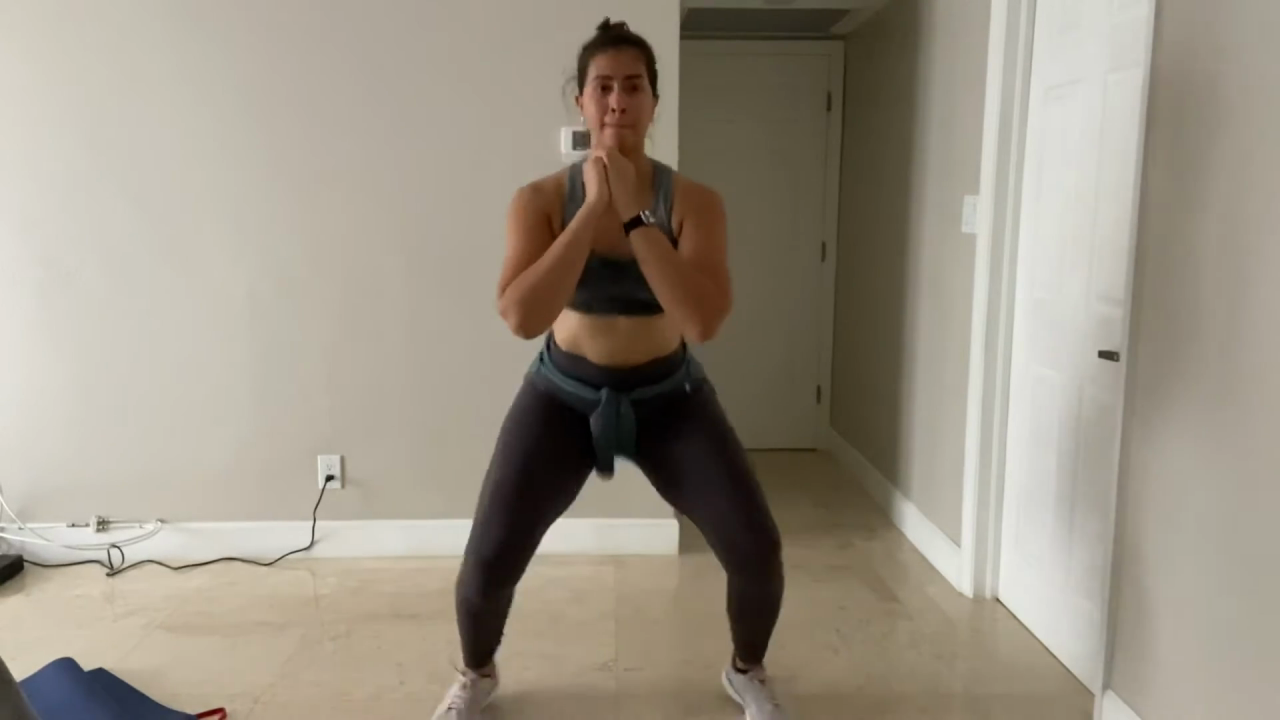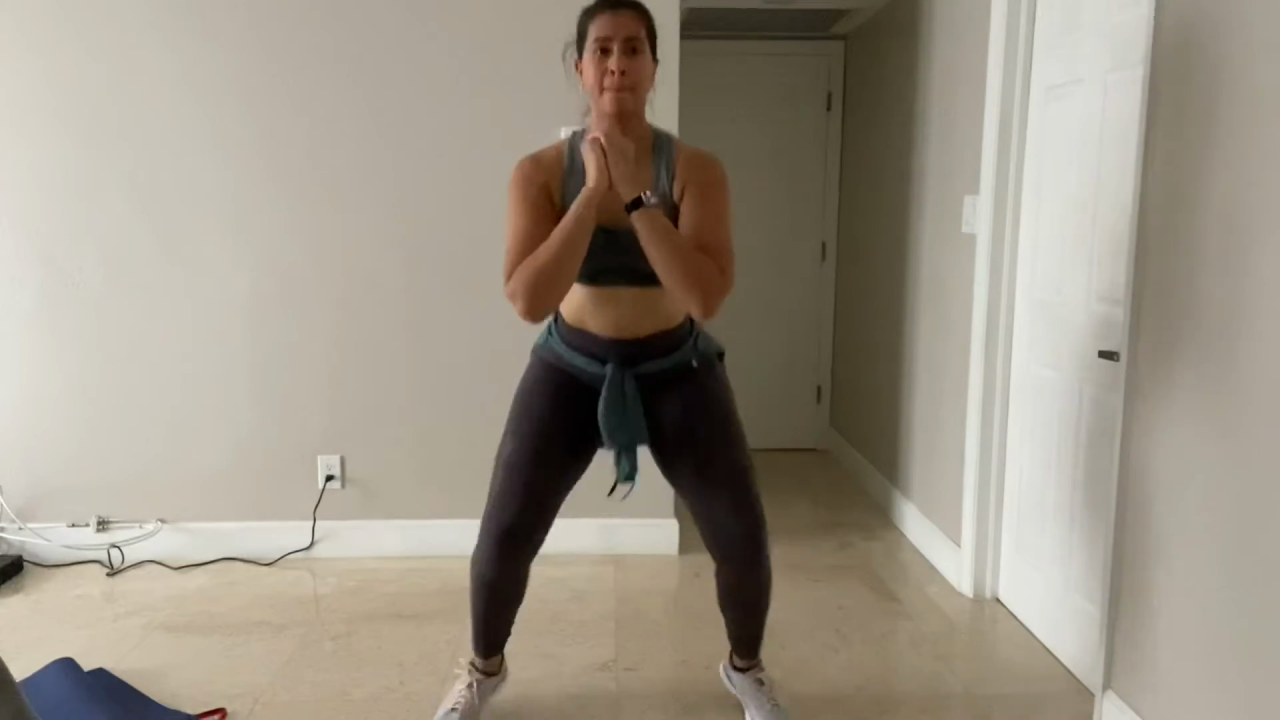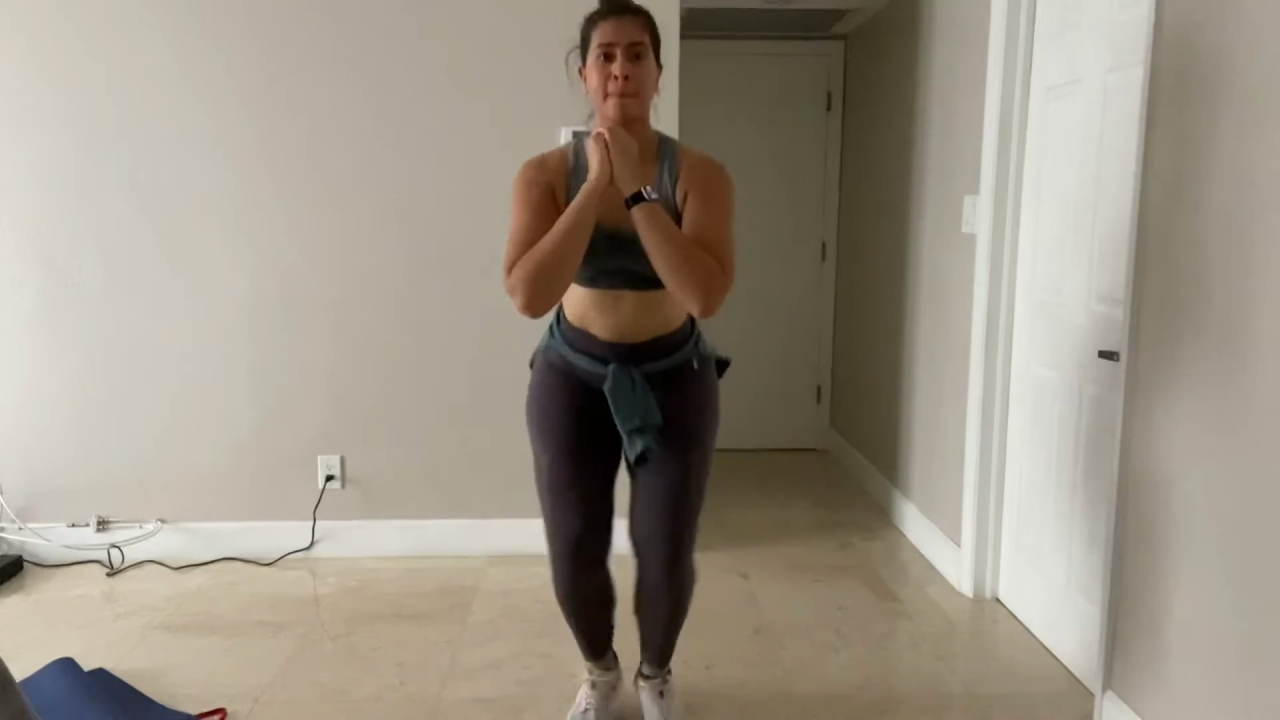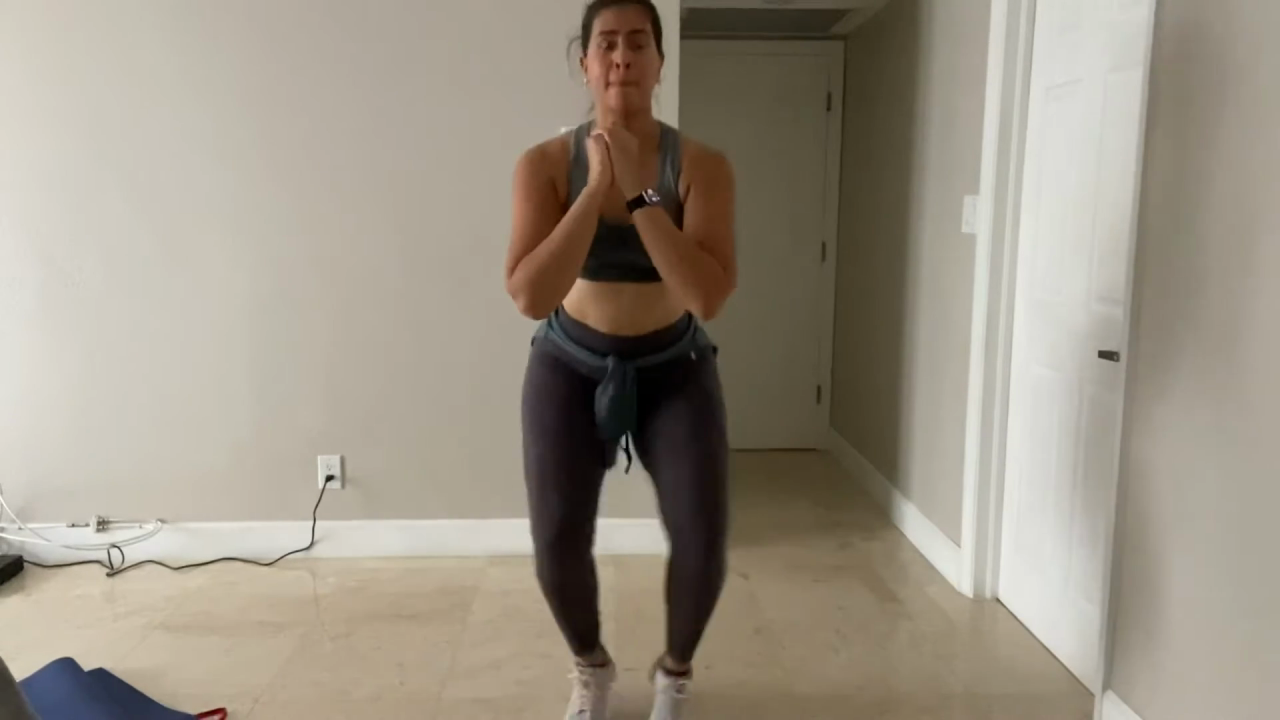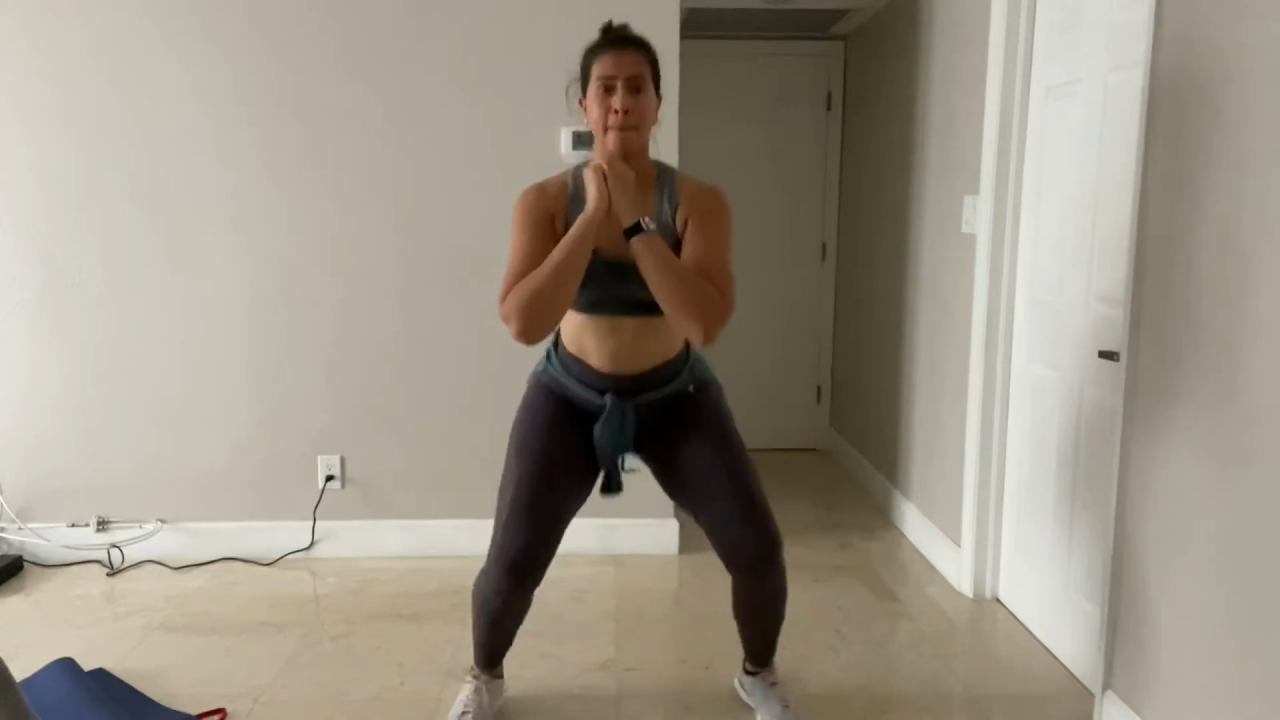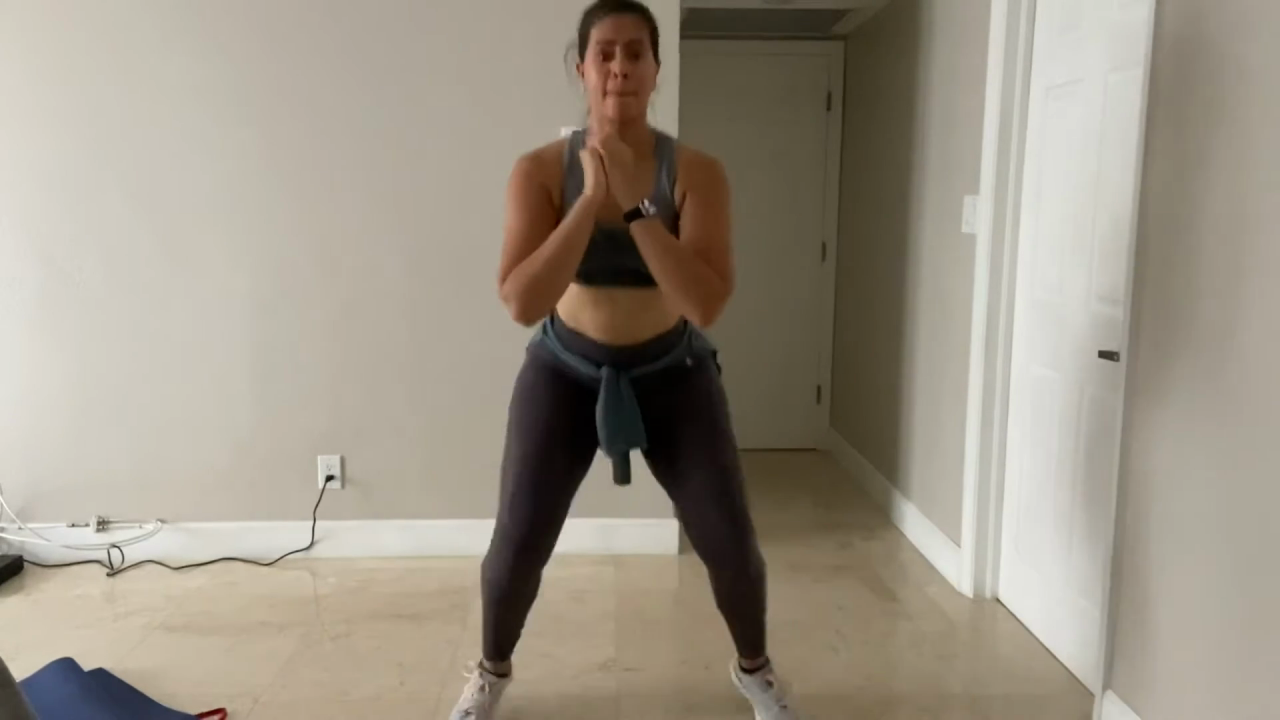
dt=0.2s
person 1, frame 1
left shoulder: (694, 201)
right shoulder: (540, 199)
left elbow: (704, 322)
right elbow: (521, 317)
left wrist: (635, 217)
right wrist: (593, 213)
left hip: (668, 398)
right hip: (563, 397)
left knee: (756, 549)
right knee: (489, 559)
person 1, frame 2
left shoulder: (695, 169)
right shoulder: (540, 171)
left elbow: (707, 298)
right elbow: (528, 301)
left wrist: (636, 193)
right wrist: (595, 192)
left hip: (676, 374)
right hip: (569, 371)
left knee: (742, 541)
right knee: (503, 540)
person 1, frame 3
left shoulder: (698, 172)
right shoulder: (546, 173)
left elbow: (707, 296)
right elbow: (527, 295)
left wrist: (636, 195)
right wrist: (594, 190)
left hip: (672, 374)
right hip: (574, 373)
left knee: (662, 547)
right knee: (578, 550)
person 1, frame 4
left shoulder: (701, 165)
right shoulder: (544, 164)
left elbow: (709, 297)
right elbow: (529, 297)
left wrist: (640, 194)
right wrist: (598, 188)
left hip: (671, 369)
right hip: (571, 368)
left knee: (701, 539)
right knee: (559, 542)
person 1, frame 5
left shoulder: (697, 200)
right shoulder: (544, 201)
left elbow: (706, 325)
right elbow: (523, 322)
left wrist: (634, 223)
right wrist: (592, 217)
left hip: (674, 399)
right hip: (570, 397)
left knee: (757, 548)
right knee: (511, 565)
person 1, frame 6
left shoulder: (695, 171)
right shoulder: (540, 170)
left elbow: (706, 304)
right elbow: (521, 303)
left wrist: (634, 205)
right wrist: (591, 198)
left hip: (670, 375)
right hip: (565, 375)
left knee: (729, 542)
right knee: (518, 544)
